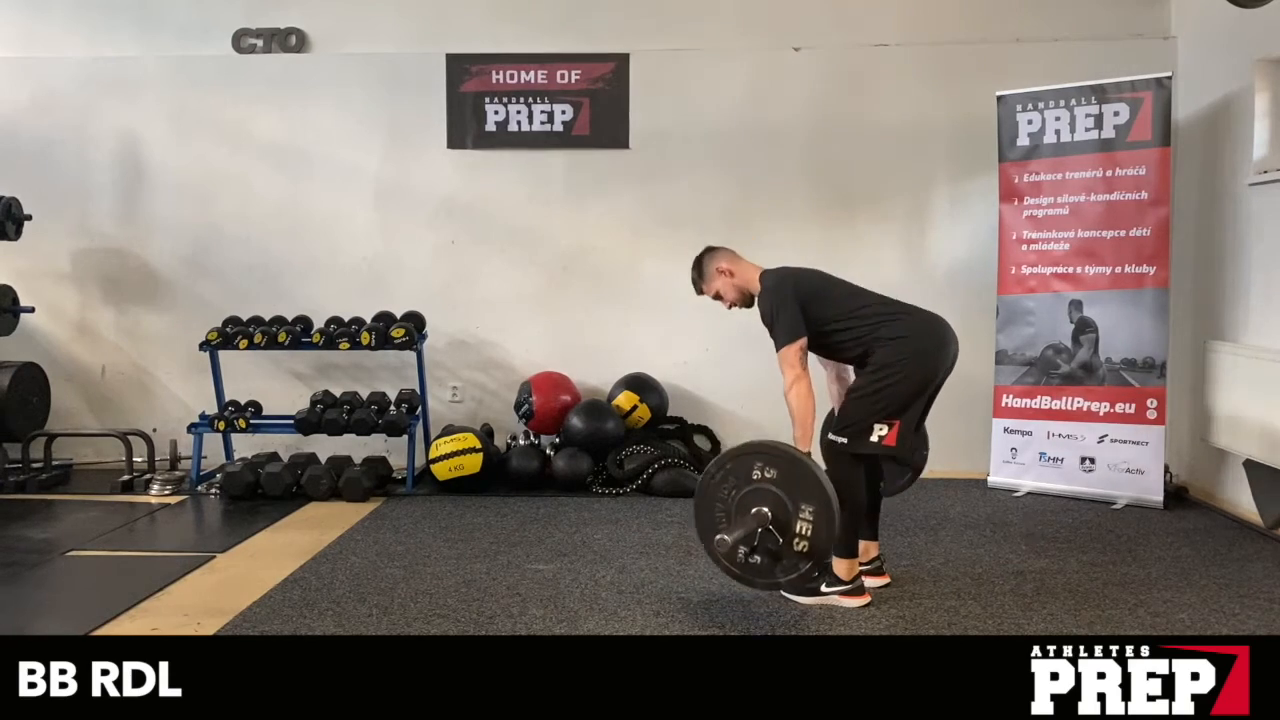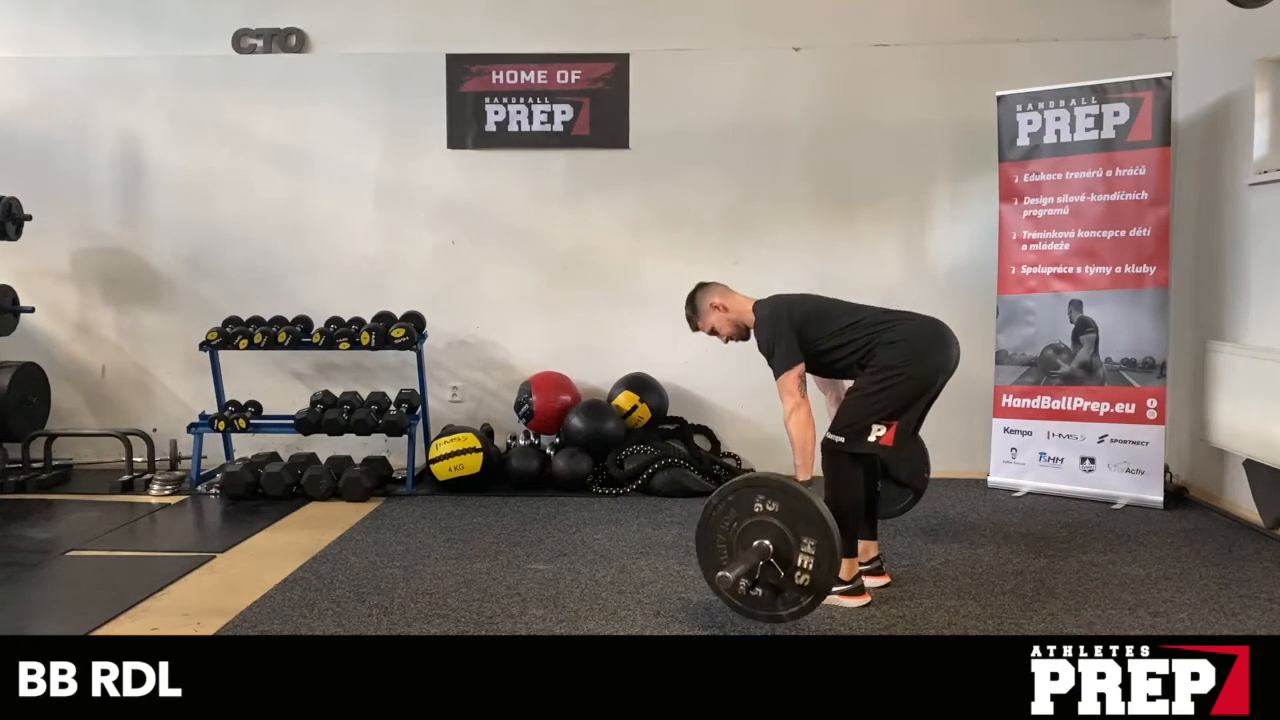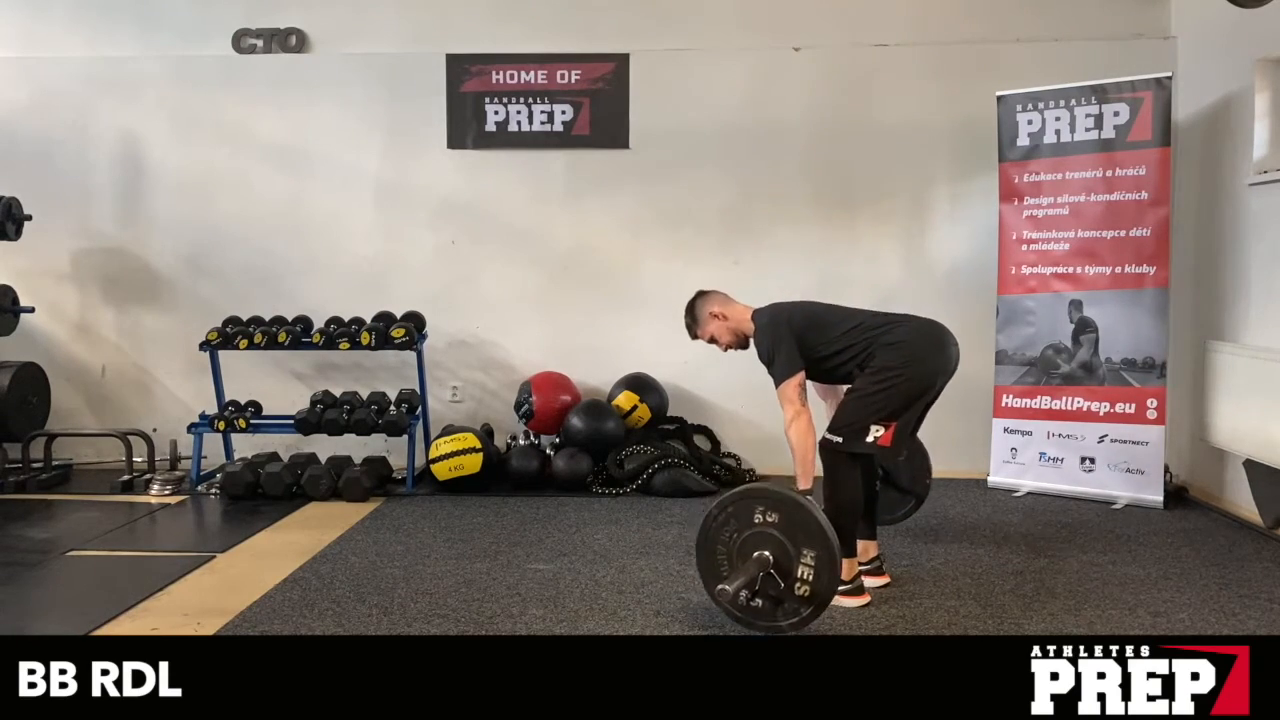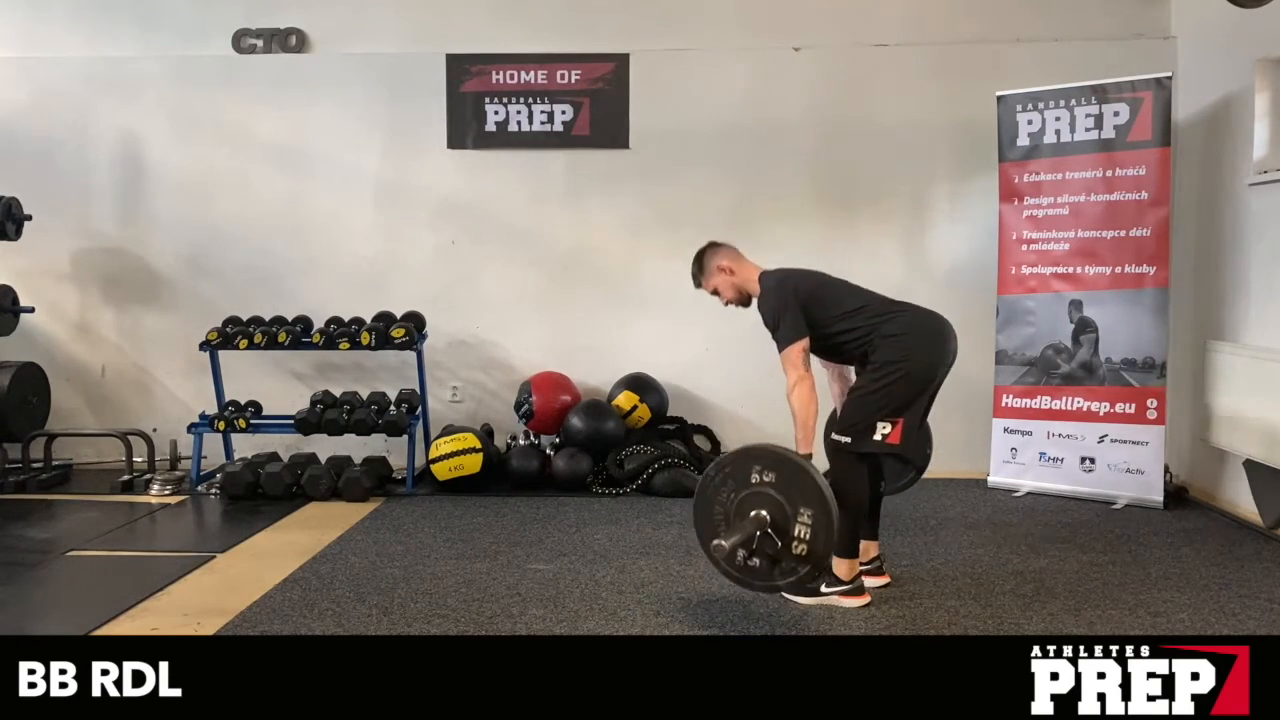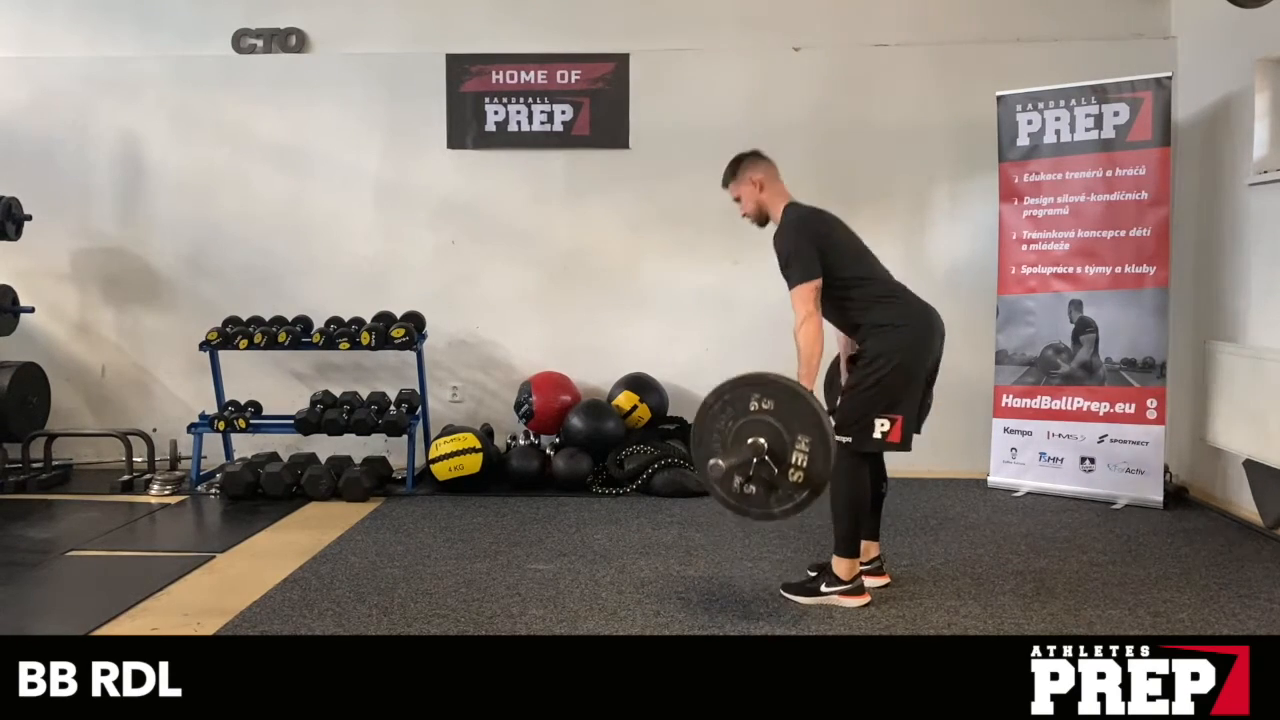
dt=0.2s
person 1, frame 1
left shoulder: (774, 294)
right shoulder: (791, 285)
left elbow: (796, 380)
right elbow: (835, 363)
left wrist: (801, 457)
right wrist: (847, 421)
left hip: (910, 347)
right hip: (931, 339)
left knee: (843, 447)
right knee: (858, 443)
left ankle: (844, 578)
right ankle: (868, 558)
person 1, frame 2
left shoulder: (770, 323)
right shoulder: (785, 314)
left elbow: (796, 406)
right elbow: (833, 385)
left wrist: (802, 485)
right wrist: (847, 433)
left hip: (913, 352)
right hip: (932, 345)
left knee: (840, 448)
right knee: (855, 445)
left ankle: (844, 577)
right ankle: (868, 558)
person 1, frame 3
left shoulder: (770, 330)
right shoulder: (785, 321)
left elbow: (796, 415)
right elbow: (833, 390)
left wrist: (803, 493)
left hip: (914, 354)
right hip: (932, 347)
left knee: (839, 447)
right knee: (853, 444)
left ankle: (844, 577)
right ankle: (868, 559)
person 1, frame 4
left shoulder: (775, 294)
right shoulder: (790, 287)
left elbow: (799, 380)
right elbow: (836, 361)
left wrist: (803, 458)
right wrist: (850, 422)
left hip: (913, 345)
right hip: (929, 338)
left knee: (846, 445)
right knee: (858, 443)
left ankle: (843, 577)
right ankle: (867, 558)
person 1, frame 5
left shoulder: (792, 229)
right shoulder: (810, 222)
left elbow: (807, 317)
left wrist: (804, 395)
right wrist: (851, 369)
left hip: (897, 338)
right hip: (914, 330)
left knee: (849, 445)
right knee: (862, 446)
left ankle: (842, 577)
right ankle: (867, 559)
